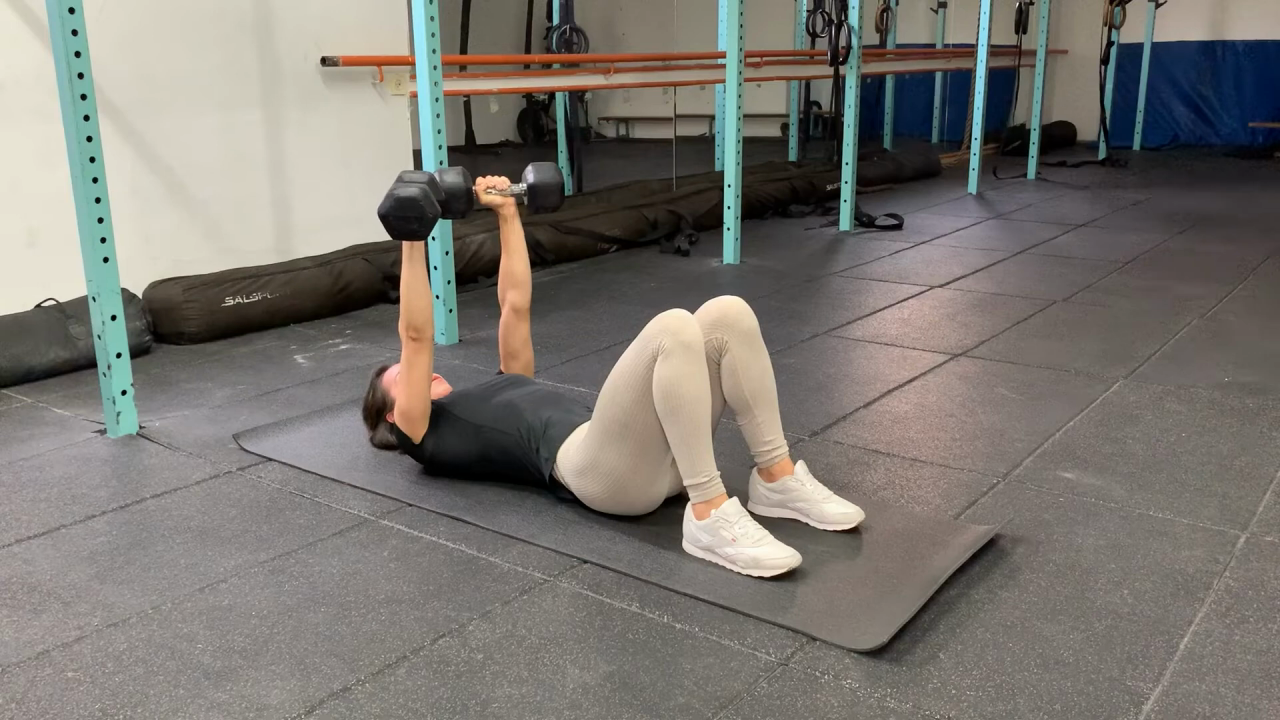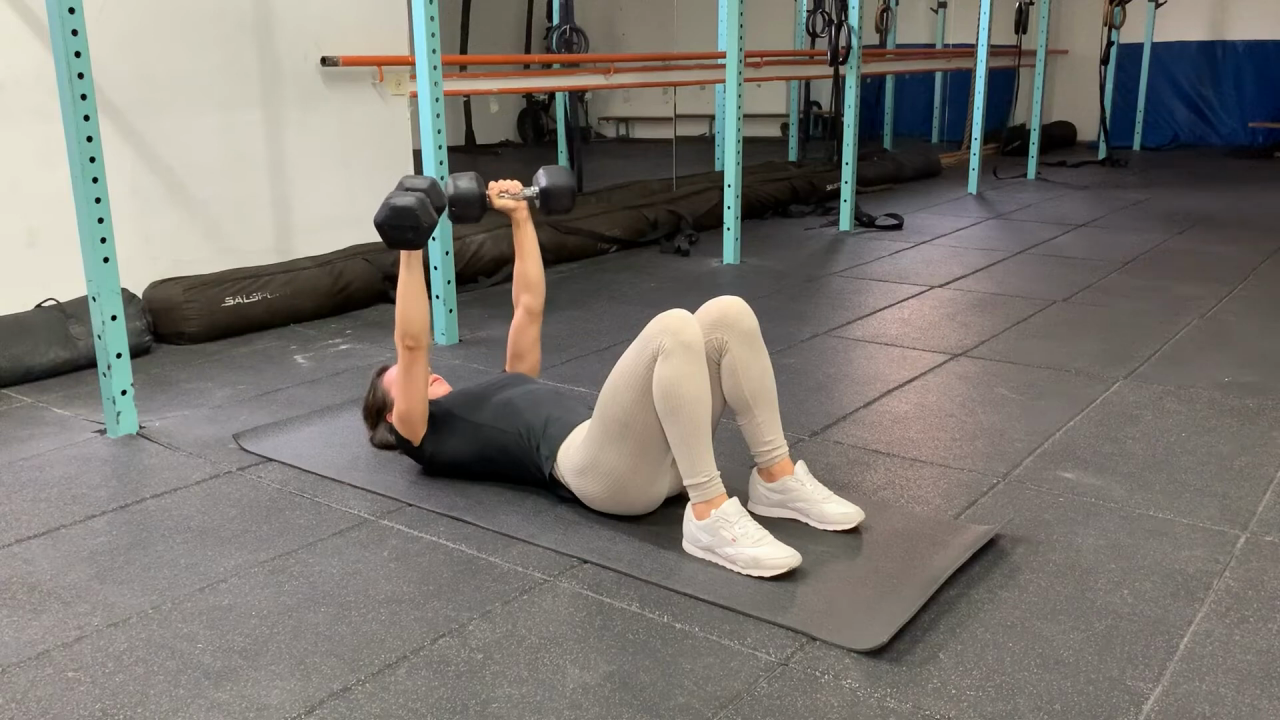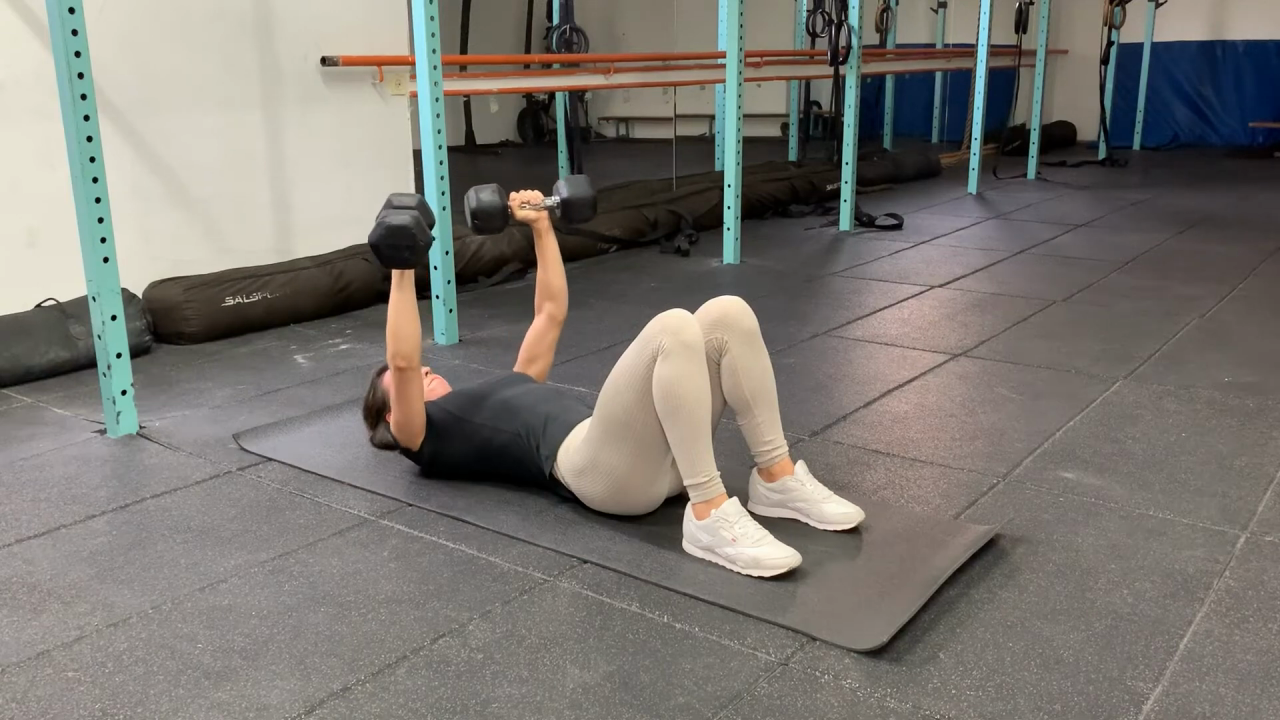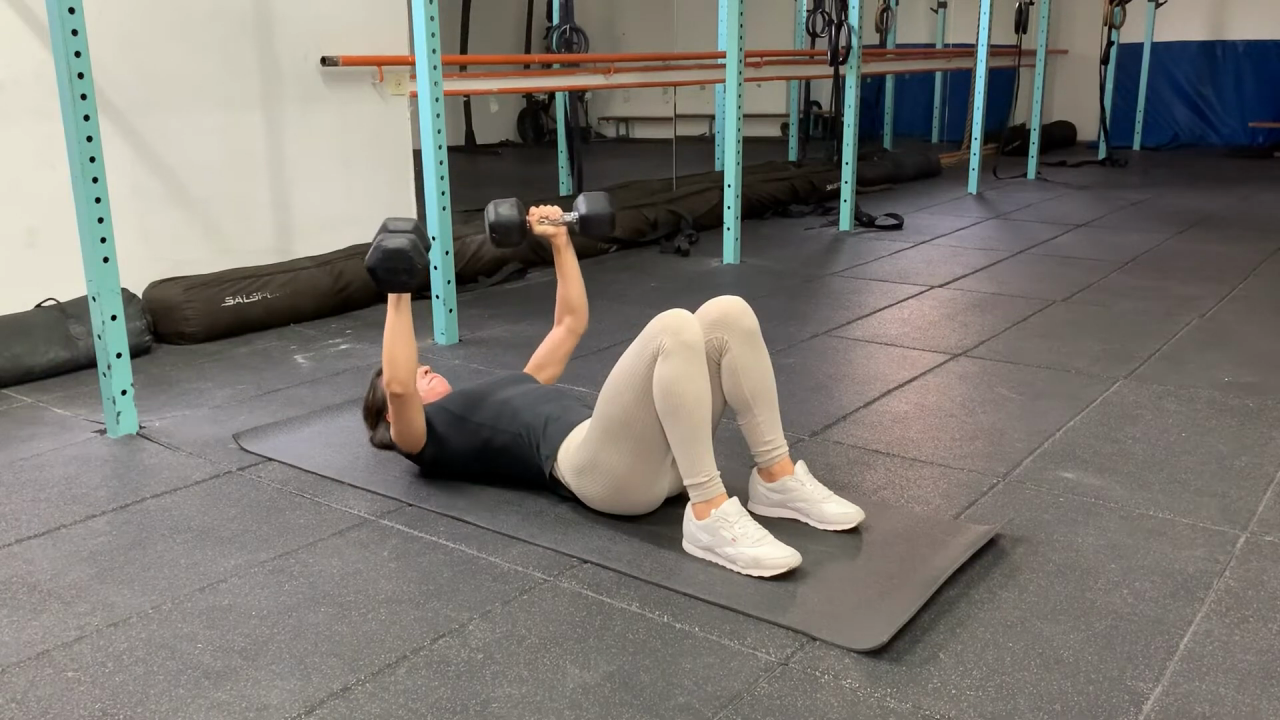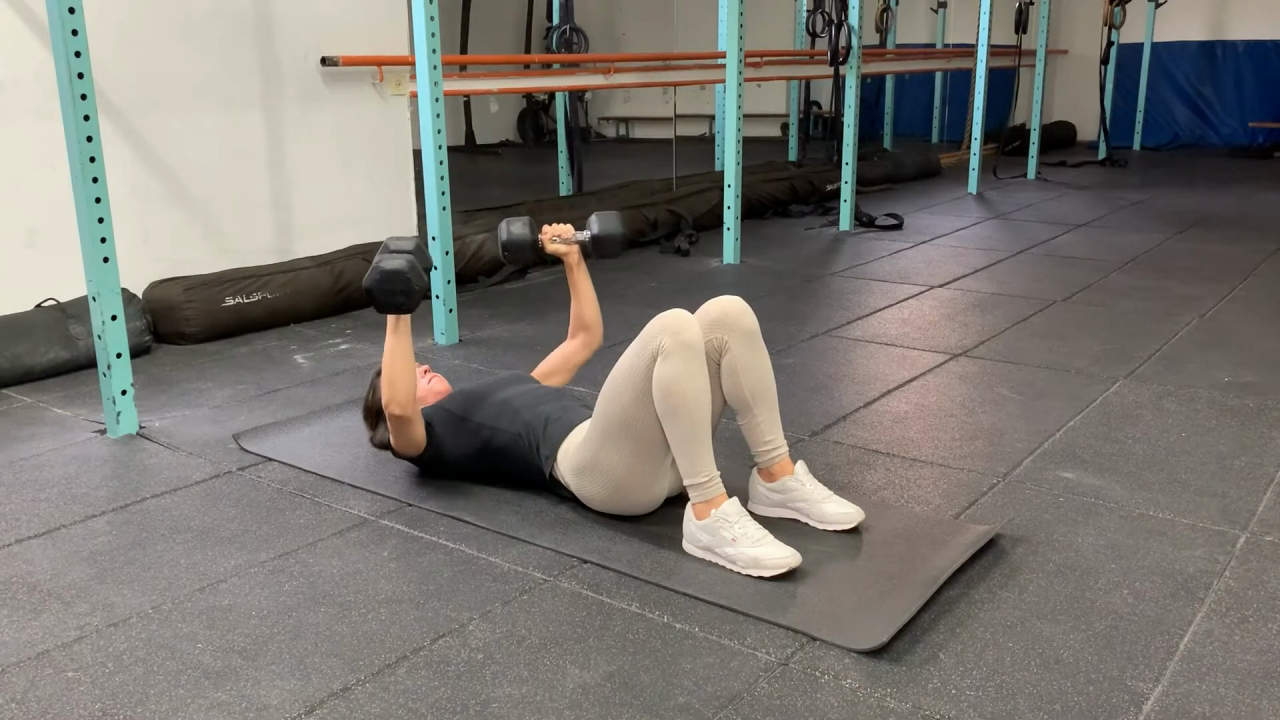
dt=0.5s
person 1, frame 1
left shoulder: (496, 393)
right shoulder: (427, 433)
left elbow: (516, 305)
right elbow: (416, 337)
left wrist: (507, 214)
right wrist: (413, 240)
left hip: (652, 457)
right hip: (598, 467)
left knee: (727, 314)
right knee: (674, 327)
left ankle: (777, 479)
right ankle: (710, 515)
person 1, frame 2
left shoulder: (502, 389)
right shoulder: (427, 435)
left elbow: (528, 307)
right elbow: (411, 343)
left wrist: (520, 217)
right wrist: (411, 250)
left hip: (653, 453)
right hip: (598, 466)
left knee: (727, 313)
right knee: (674, 327)
left ankle: (777, 478)
right ankle: (710, 515)
person 1, frame 3
left shoulder: (506, 388)
right shoulder: (426, 437)
left elbow: (551, 313)
right elbow: (402, 362)
left wrist: (541, 227)
right wrist: (402, 269)
left hip: (655, 454)
right hip: (597, 466)
left knee: (727, 313)
right knee: (674, 328)
left ankle: (778, 480)
right ankle: (710, 516)
person 1, frame 4
left shoulder: (509, 386)
right shoulder: (425, 437)
left elbow: (571, 324)
right elbow: (399, 386)
left wrist: (560, 241)
right wrist: (399, 293)
left hip: (655, 452)
right hip: (597, 466)
left knee: (727, 313)
right knee: (674, 327)
left ankle: (777, 478)
right ankle: (710, 515)
person 1, frame 5
left shoulder: (504, 391)
right shoulder: (426, 436)
left elbow: (586, 339)
right elbow: (396, 408)
left wrist: (572, 260)
right wrist: (398, 314)
left hip: (654, 453)
right hip: (597, 467)
left knee: (727, 314)
right knee: (673, 329)
left ankle: (778, 480)
right ankle: (710, 516)
